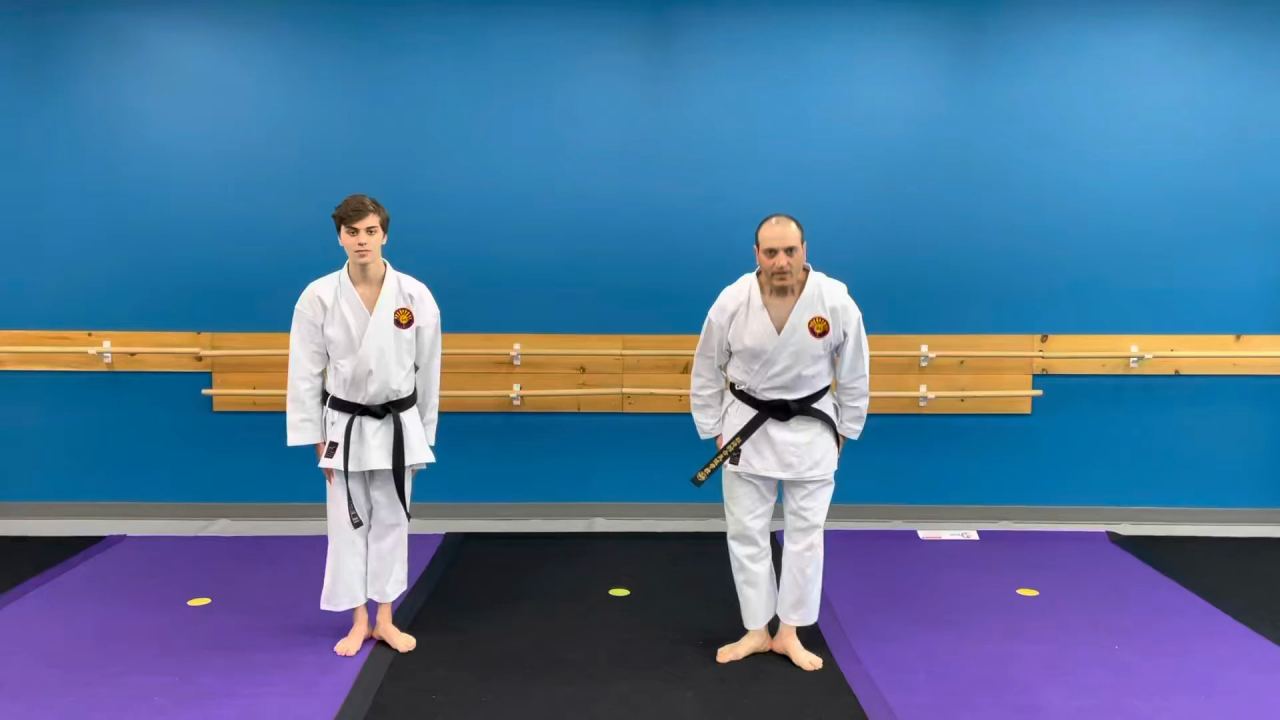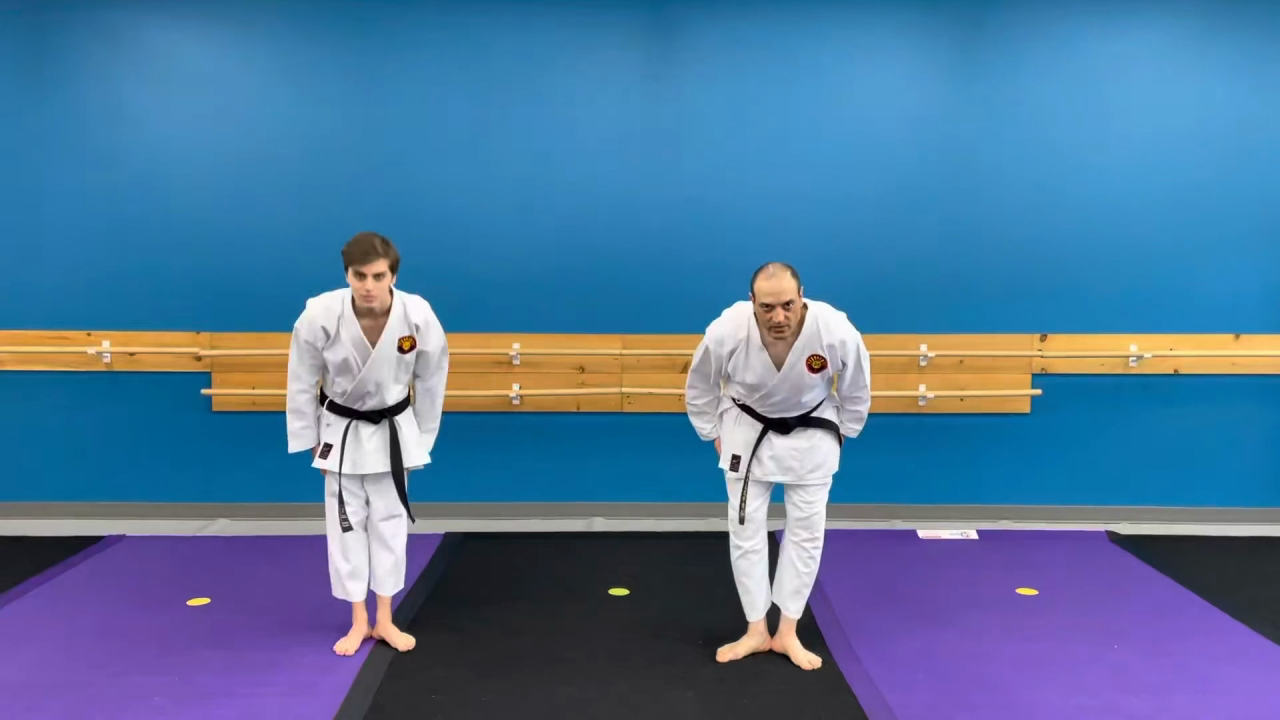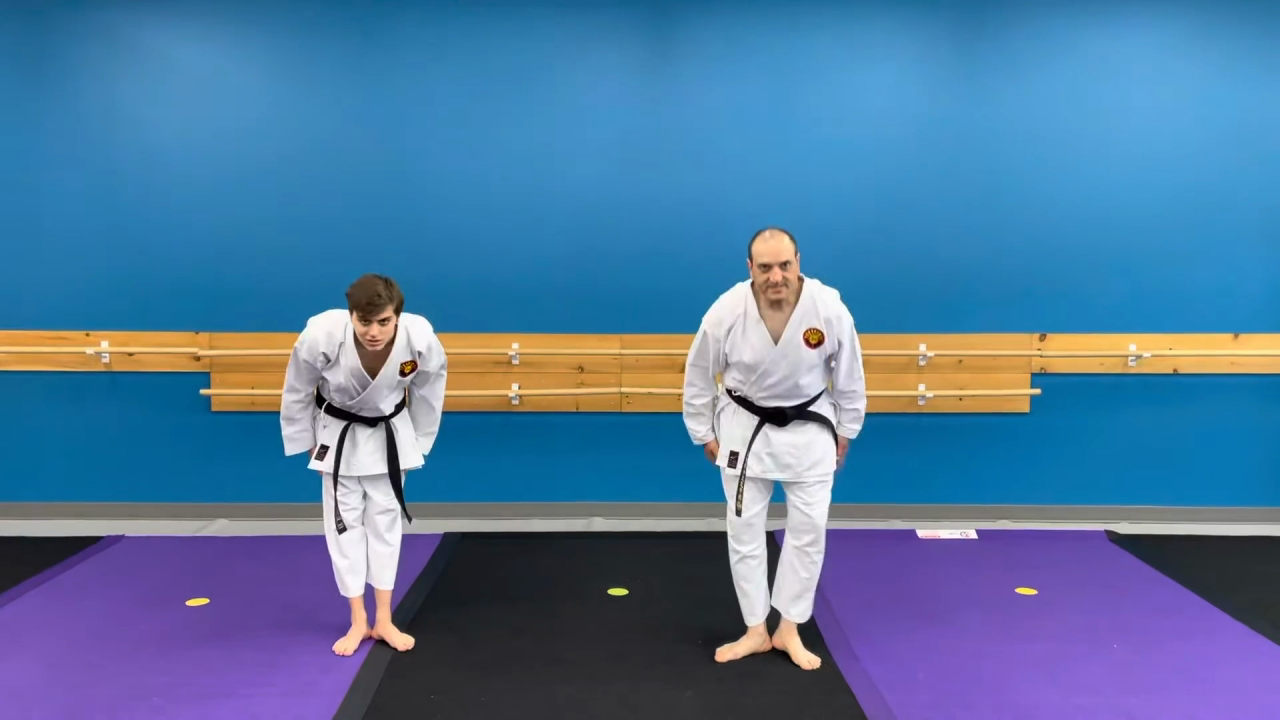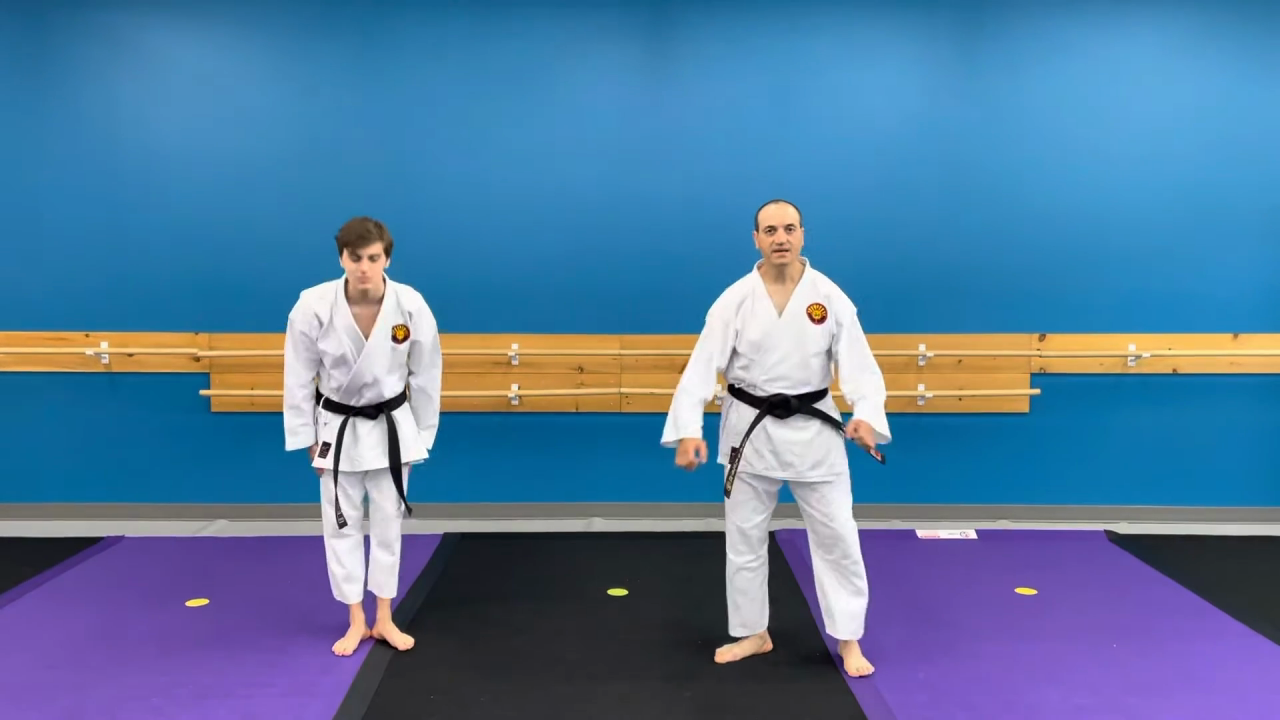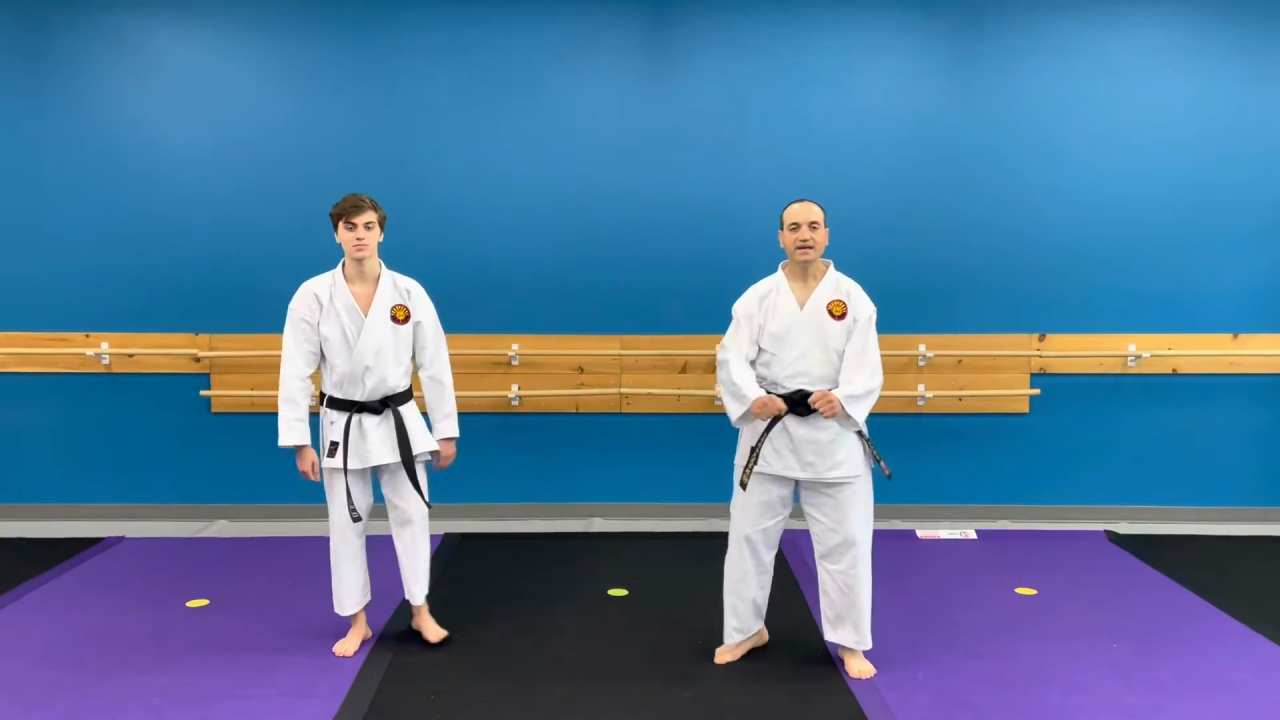
dt=0.3s
person 1, frame 1
left shoulder: (836, 302)
right shoulder: (731, 304)
left elbow: (854, 375)
right elbow: (706, 372)
left wrist: (844, 430)
right wrist: (714, 429)
left hip: (810, 429)
right hip: (748, 425)
left knee: (806, 533)
right knee: (746, 532)
left ankle: (789, 632)
right ankle: (756, 631)
person 1, frame 2
left shoulder: (836, 332)
right shoulder: (726, 332)
left elbow: (856, 389)
right elbow: (700, 386)
left wrist: (842, 433)
right wrist: (714, 432)
left hip: (811, 432)
right hip: (749, 429)
left knee: (806, 529)
right knee: (746, 528)
left ankle: (787, 631)
right ankle: (756, 629)
person 1, frame 3
left shoulder: (829, 308)
right shoulder: (726, 312)
left elbow: (847, 377)
right elbow: (700, 377)
left wrist: (845, 430)
right wrist: (705, 433)
left hip: (808, 427)
right hip: (745, 425)
left knee: (808, 526)
right knee: (745, 528)
left ankle: (788, 628)
right ankle: (756, 630)
person 1, frame 4
left shoulder: (830, 296)
right shoulder: (735, 299)
left elbow: (857, 362)
right elbow: (703, 366)
left wrist: (867, 415)
right wrist: (688, 429)
left hip: (813, 428)
right hip: (750, 427)
left knee: (836, 533)
right knee: (745, 536)
left ankle: (848, 639)
right ankle: (754, 633)
person 1, frame 5
left shoulder: (852, 297)
right shoulder: (757, 297)
left elbow: (866, 367)
right elbow: (731, 357)
left wrist: (841, 399)
right wrist: (753, 398)
left hip: (833, 433)
right hip: (768, 429)
left knee: (846, 542)
right knee: (749, 534)
left ankle: (850, 643)
right ankle: (749, 629)
person 2, frame 1
left shoulder: (415, 294)
right shoulder: (318, 296)
left elbow: (428, 369)
right elbow: (304, 371)
left wrist: (424, 433)
right wrist: (313, 435)
left hip: (397, 425)
right hip: (345, 426)
left knee: (391, 522)
right knee: (347, 524)
left ankle: (385, 620)
right ankle: (358, 622)
person 2, frame 2
left shoulder: (419, 315)
right shoulder: (319, 315)
left elbow: (431, 379)
right elbow: (302, 383)
left wrist: (422, 438)
right wrist: (310, 439)
left hip: (393, 428)
right hip: (342, 429)
left knee: (389, 520)
right knee: (346, 520)
left ankle: (384, 619)
right ankle: (358, 620)
person 2, frame 3
left shoulder: (421, 338)
right shoulder: (320, 336)
left elbow: (429, 389)
right elbow: (297, 394)
left wrist: (418, 443)
right wrist: (307, 442)
left hip: (388, 430)
right hip: (338, 429)
left knee: (385, 519)
right knee: (344, 520)
left ankle: (383, 619)
right ankle: (358, 621)
person 2, frame 4
left shoulder: (411, 305)
right shoulder: (312, 306)
left elbow: (425, 377)
right elbow: (299, 379)
left wrist: (422, 437)
right wrist: (307, 439)
left hip: (390, 426)
right hip: (338, 427)
left knee: (388, 520)
right knee: (341, 522)
left ankle: (384, 618)
right ankle: (357, 620)
person 2, frame 5
left shoulder: (410, 292)
right shoulder: (312, 296)
left elbow: (434, 364)
right elbow: (296, 370)
left wrist: (446, 429)
right wrist: (301, 442)
left hip: (398, 421)
right hip: (343, 426)
left knee: (411, 516)
right knee: (347, 525)
left ankle: (421, 611)
right ankle: (357, 623)
